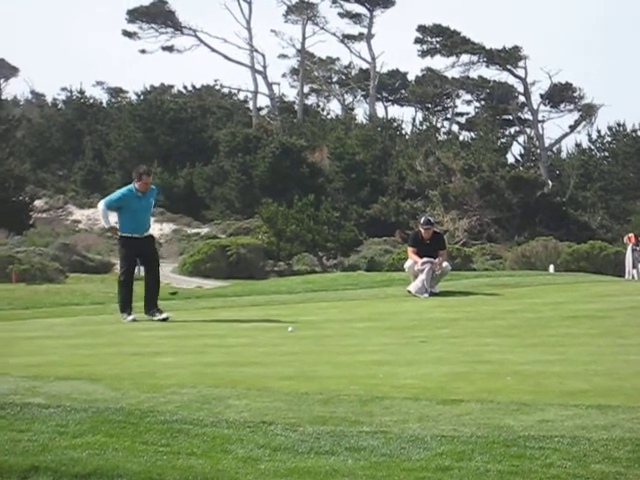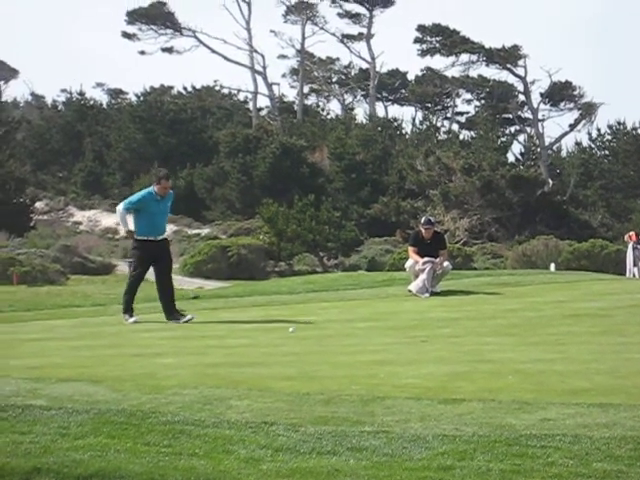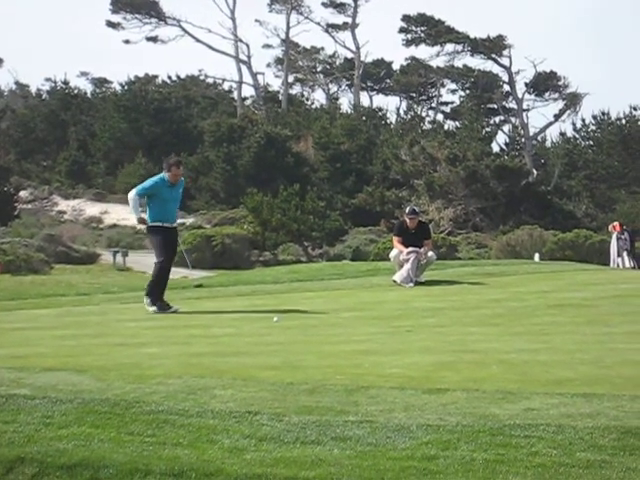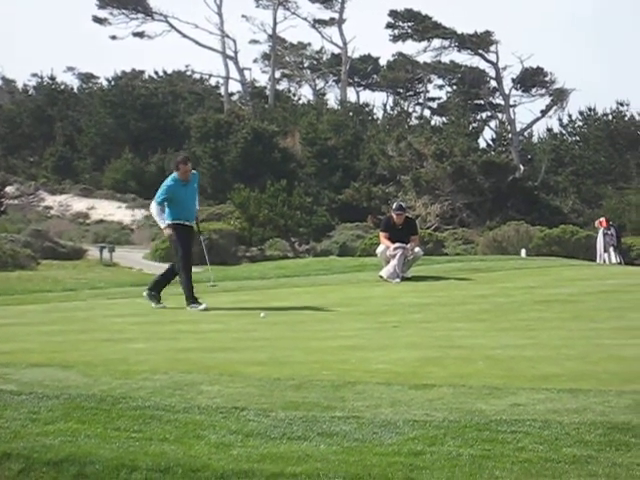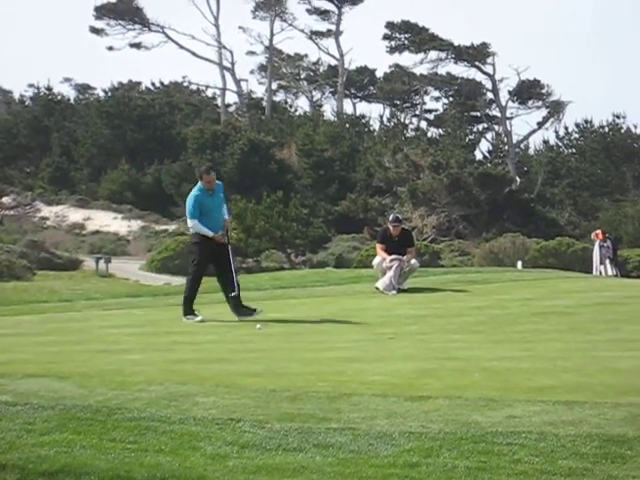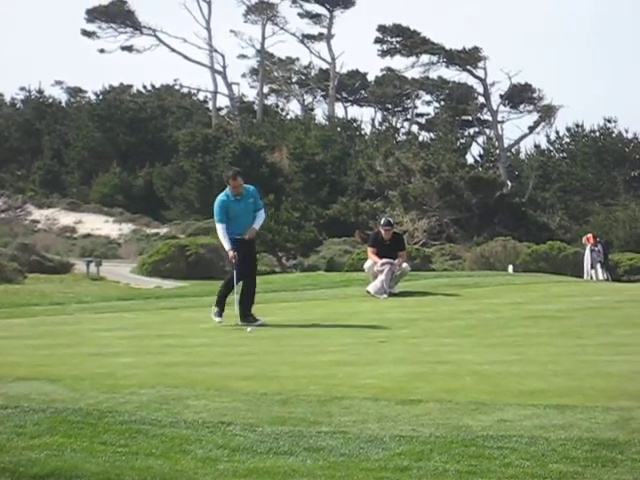
dt=0.4s
person 1, frame 1
left shoulder: (153, 191)
right shoulder: (123, 195)
right elbow: (102, 205)
right wrist: (108, 226)
left hip: (146, 238)
right hip: (128, 240)
left knee: (153, 273)
right knee: (126, 276)
left ankle: (152, 309)
right ankle: (126, 311)
person 1, frame 2
left shoulder: (170, 195)
right shoulder: (142, 197)
right elbow: (121, 208)
right wrist: (127, 229)
left hip: (161, 241)
right hip: (143, 243)
left knee: (165, 277)
right knee: (136, 278)
left ankle: (172, 313)
right ankle: (127, 311)
person 1, frame 3
left shoulder: (181, 183)
right shoulder: (155, 183)
right elbow: (133, 195)
right wrist: (138, 216)
left hip: (172, 228)
right hip: (156, 228)
left knee: (167, 265)
right knee: (162, 261)
left ankle: (157, 300)
right ankle: (150, 295)
person 1, frame 4
left shoulder: (195, 176)
right shoulder: (169, 185)
right elbow: (155, 207)
left wrist: (195, 209)
right wrist: (165, 227)
left hip: (189, 226)
right hip: (175, 227)
left knee: (179, 264)
right knee: (184, 263)
left ankle: (153, 290)
right ankle: (191, 300)
person 1, frame 5
left shoulder: (219, 187)
right shoulder: (195, 196)
right elbow: (192, 223)
left wrist: (225, 219)
right wrist: (213, 235)
left hip: (220, 237)
right hip: (202, 239)
left knee: (228, 273)
right knee: (196, 276)
left ankle: (238, 307)
right ankle: (187, 311)
person 1, frame 6
left shoulder: (252, 191)
right shoulder: (221, 201)
left elbow: (261, 212)
right elbow: (220, 228)
left wrist: (254, 228)
right wrist: (229, 249)
left hip: (248, 240)
right hip: (234, 243)
left knee: (251, 277)
right knee: (239, 273)
left ankle: (246, 314)
right ankle: (219, 304)
